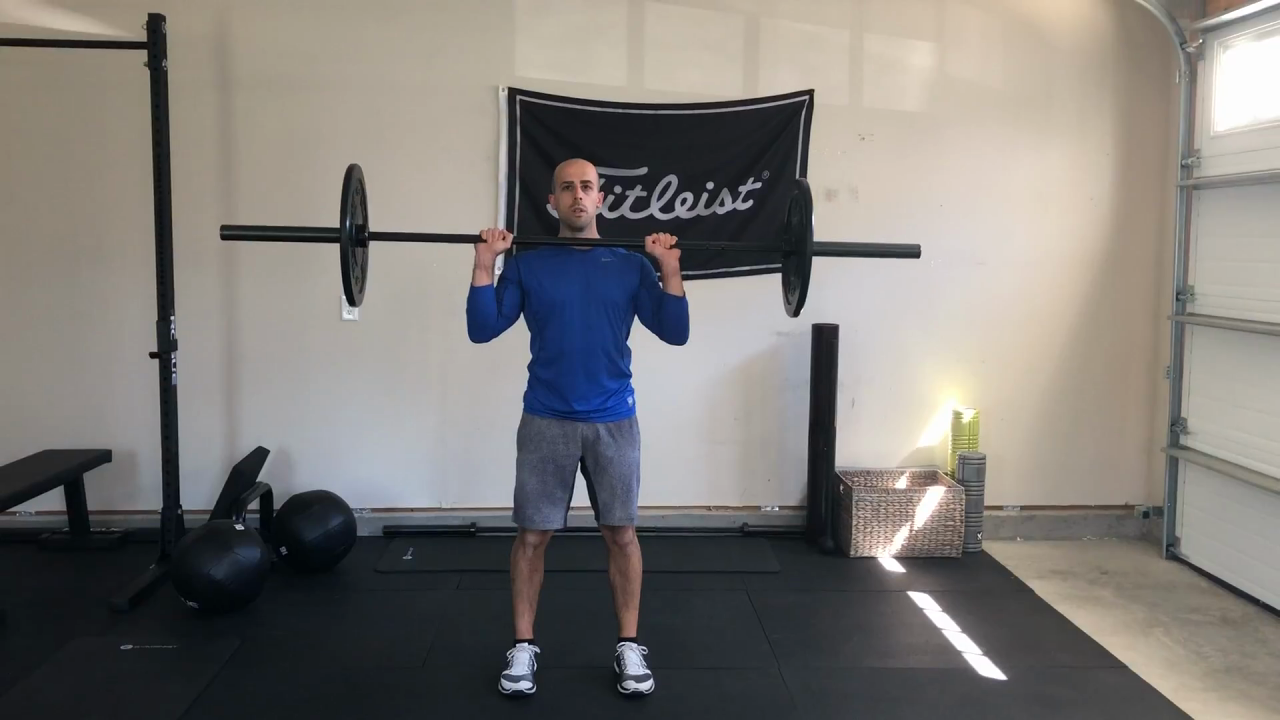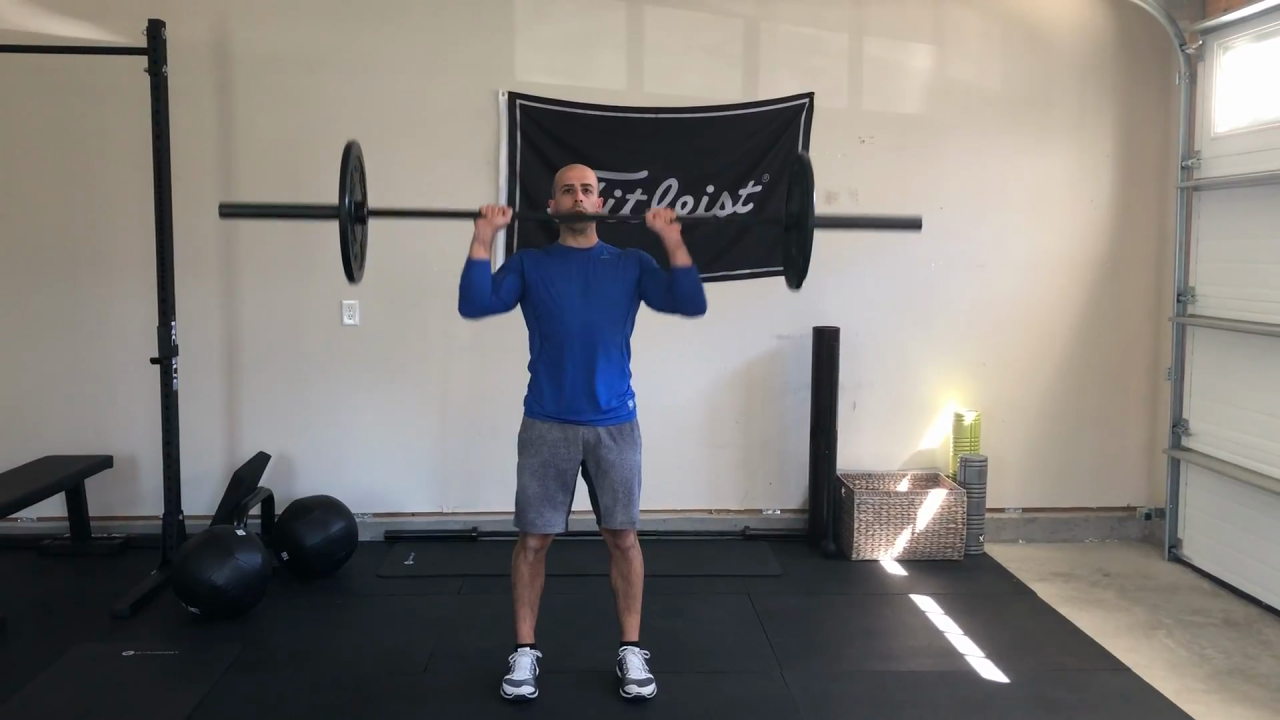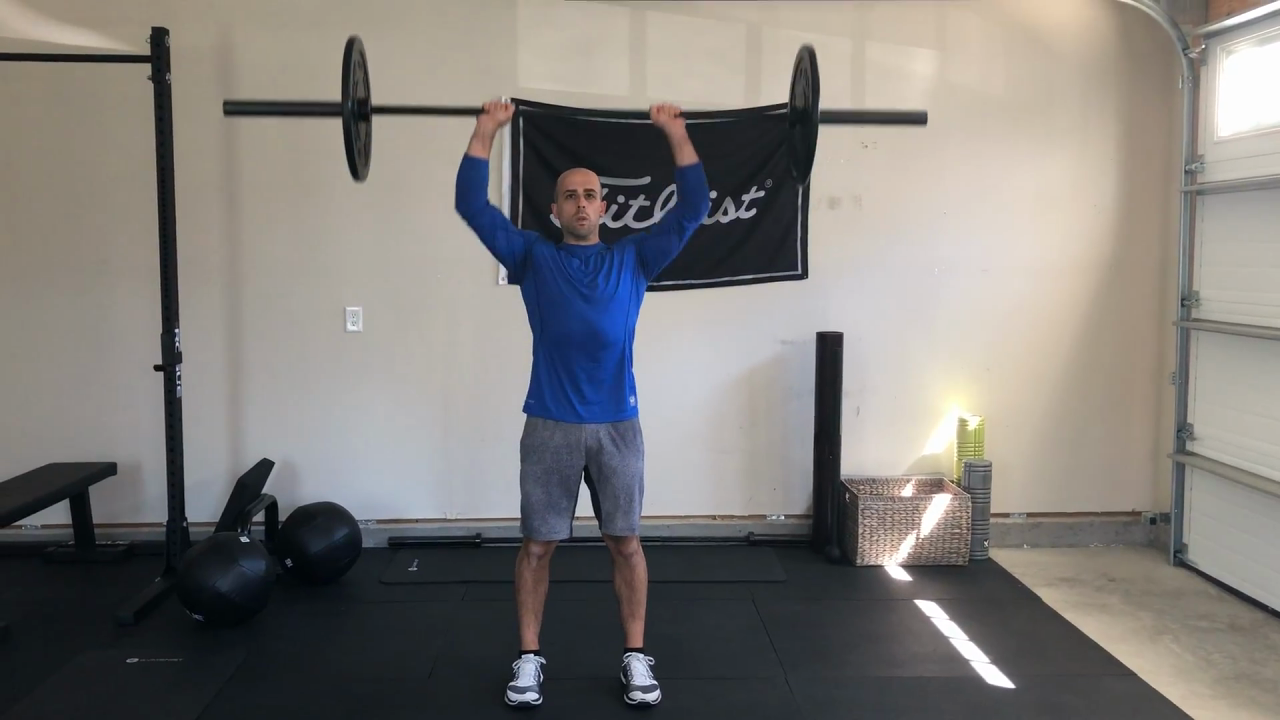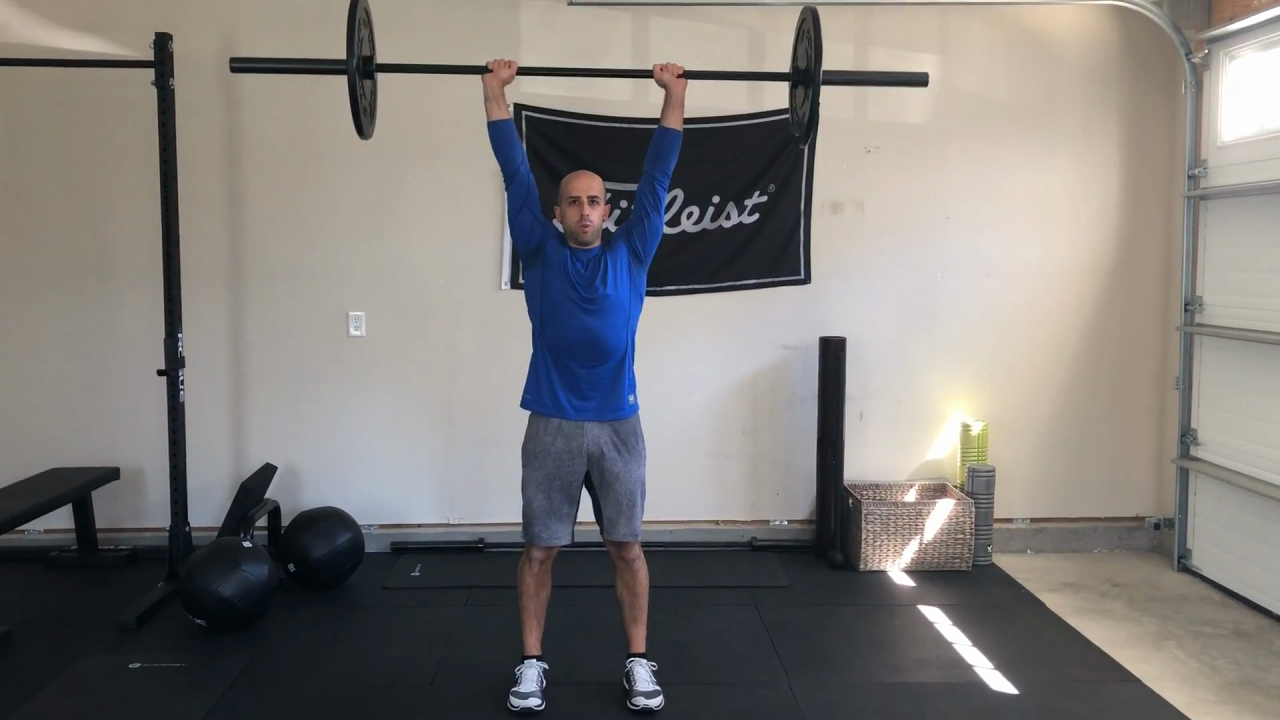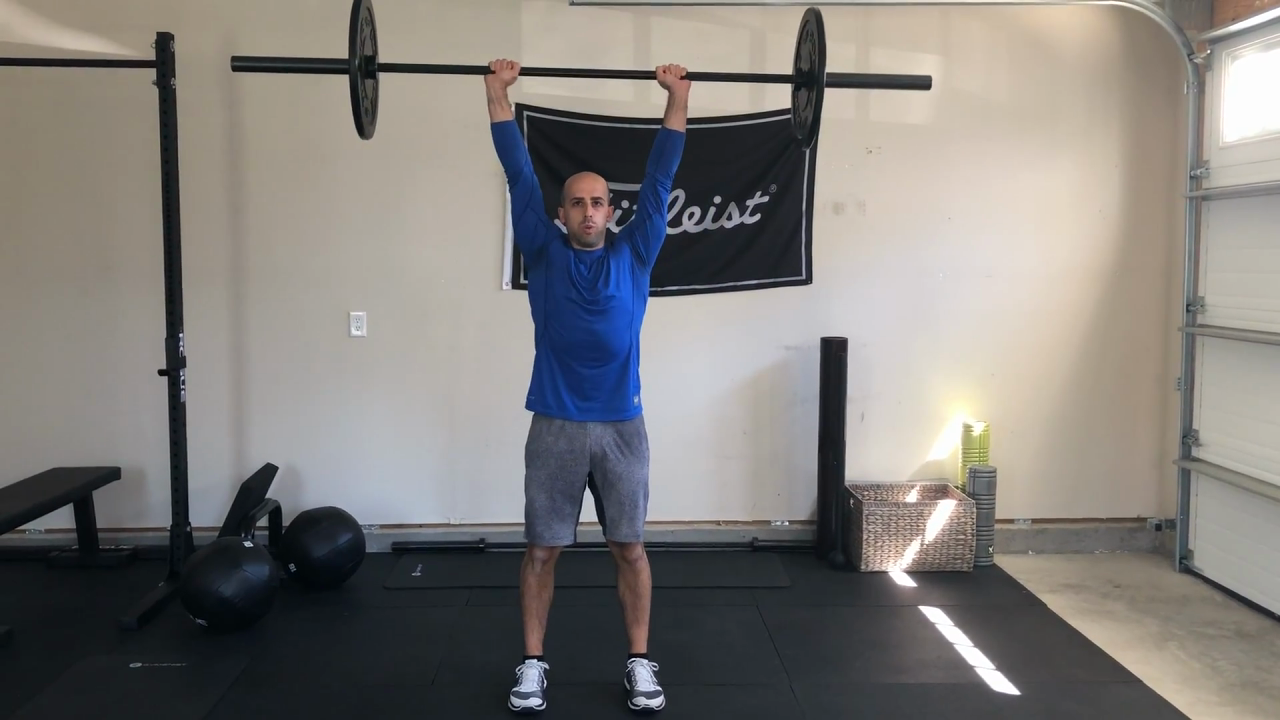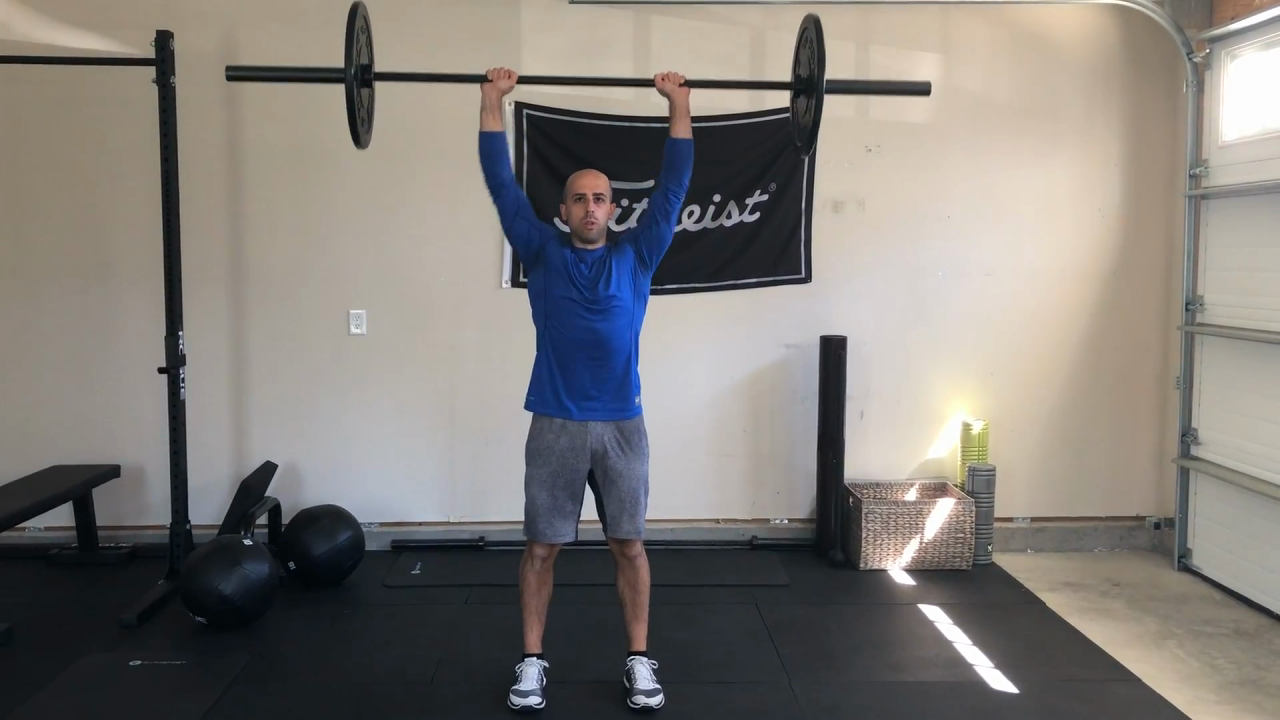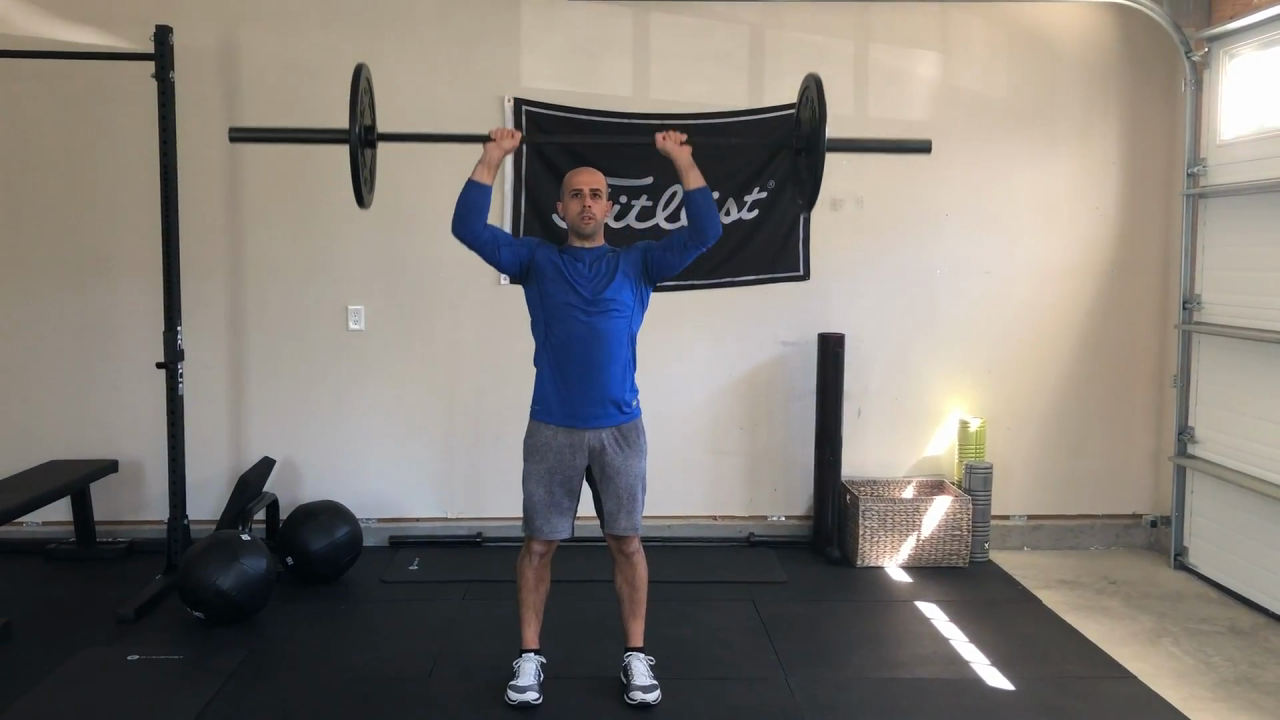
dt=0.4s
person 1, frame 1
left shoulder: (631, 266)
right shoulder: (527, 265)
left elbow: (676, 333)
right elbow: (481, 329)
left wrist: (670, 269)
right wrist: (484, 265)
left hip: (614, 421)
right hip: (545, 421)
left knee: (621, 534)
right knee: (532, 535)
left ankle: (628, 647)
right ankle: (522, 647)
person 1, frame 2
left shoulder: (630, 264)
right shoulder: (529, 264)
left elbow: (691, 303)
right elbow: (473, 303)
left wrist: (673, 239)
right wrist: (483, 238)
left hip: (615, 423)
right hip: (545, 423)
left knee: (622, 536)
right knee: (533, 539)
left ankle: (631, 651)
right ankle: (524, 652)
person 1, frame 3
left shoulder: (633, 259)
right shoulder: (533, 257)
left elbow: (692, 206)
right elbow: (473, 205)
left wrist: (677, 136)
right wrist: (485, 132)
left hip: (618, 424)
right hip: (550, 426)
left knee: (625, 542)
right knee: (536, 545)
left ankle: (635, 657)
right ankle: (528, 658)
person 1, frame 4
left shoulder: (632, 252)
right shoulder: (539, 250)
left elbow: (658, 172)
right elbow: (513, 168)
left wrist: (674, 94)
right wrist: (494, 90)
left hip: (618, 427)
right hip: (551, 429)
left knee: (627, 548)
right knee: (538, 551)
left ankle: (638, 663)
right ankle: (531, 664)
person 1, frame 5
left shoulder: (634, 255)
right shoulder: (542, 253)
left elbow: (660, 175)
right elbow: (518, 171)
left wrist: (677, 96)
right wrist: (497, 93)
left hip: (621, 428)
right hip: (555, 430)
left knee: (629, 548)
right knee: (541, 551)
left ankle: (639, 662)
right ankle: (532, 663)
person 1, frame 6
left shoulder: (637, 256)
right shoulder: (542, 254)
left elbow: (676, 183)
right elbow: (499, 181)
left wrist: (678, 105)
right wrist: (492, 100)
left hip: (622, 426)
right hip: (555, 427)
left knee: (629, 546)
right knee: (540, 548)
left ankle: (639, 662)
right ankle: (531, 662)
person 1, frame 7
left shoulder: (638, 261)
right shoulder: (536, 259)
left elbow: (705, 231)
right elbow: (468, 228)
left wrist: (682, 160)
right wrist: (492, 157)
left hip: (620, 429)
right hip: (552, 429)
left knee: (626, 542)
right knee: (538, 545)
left ankle: (635, 657)
right ankle: (529, 657)
